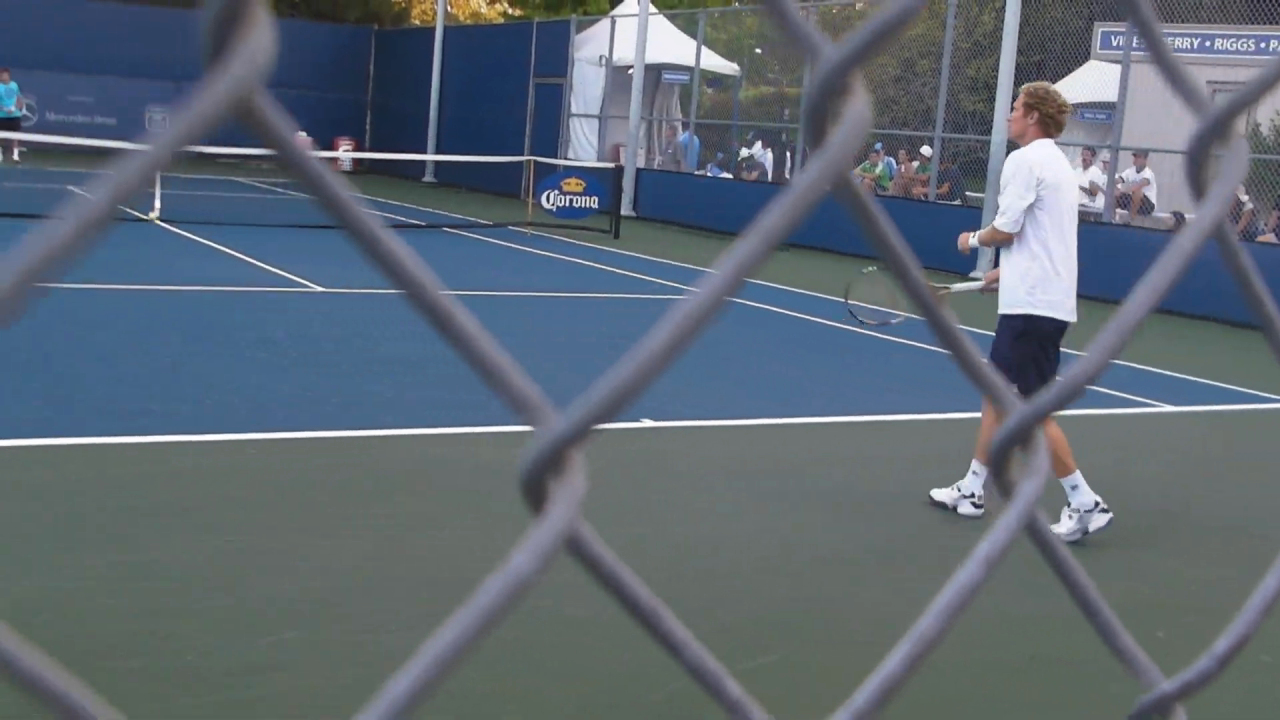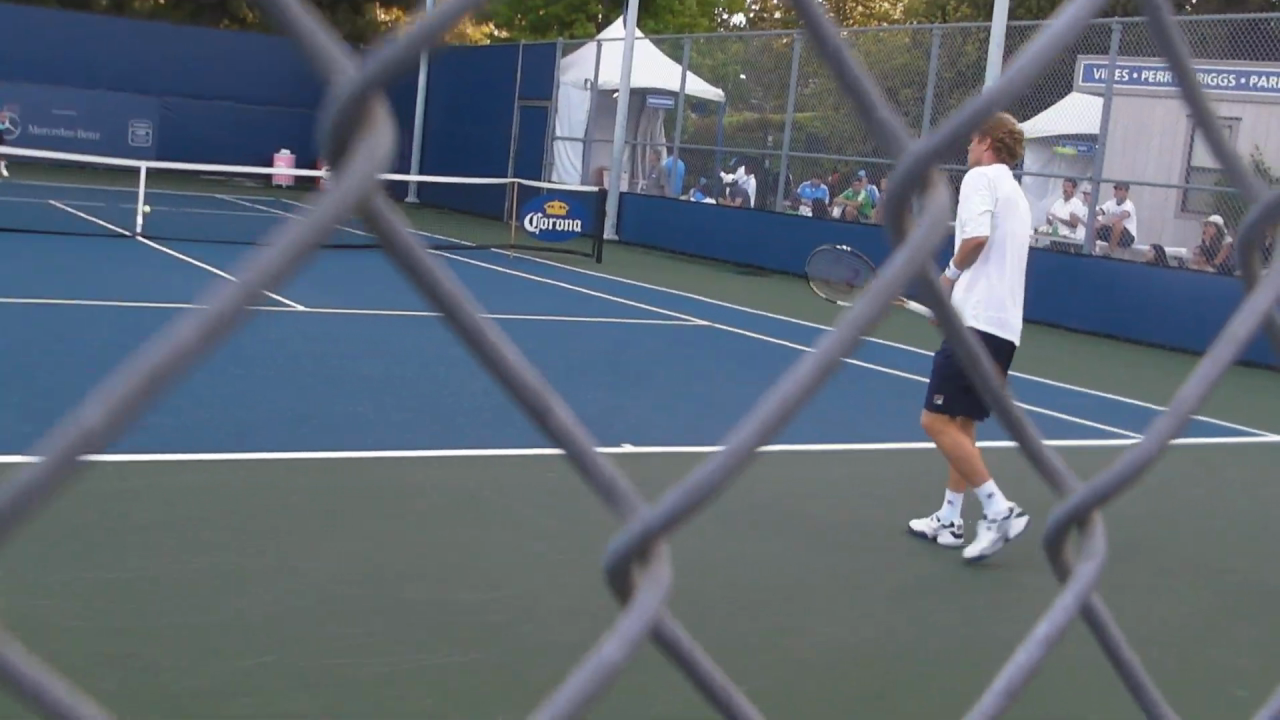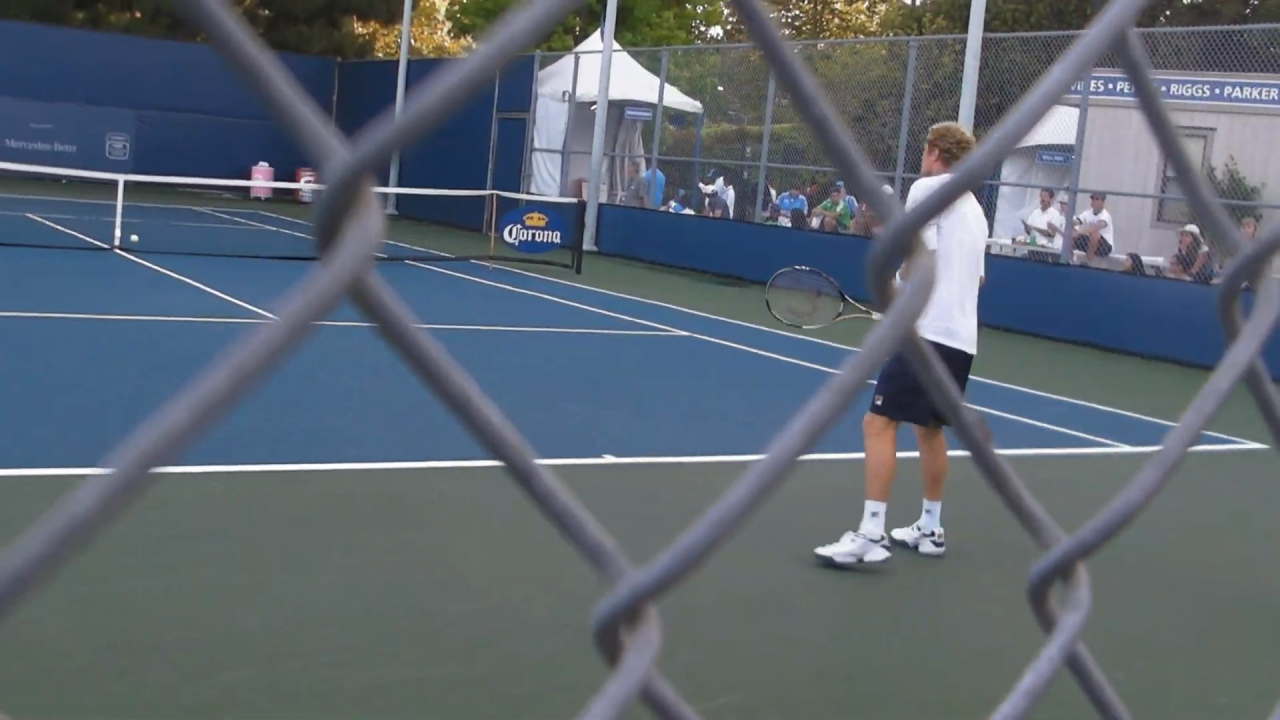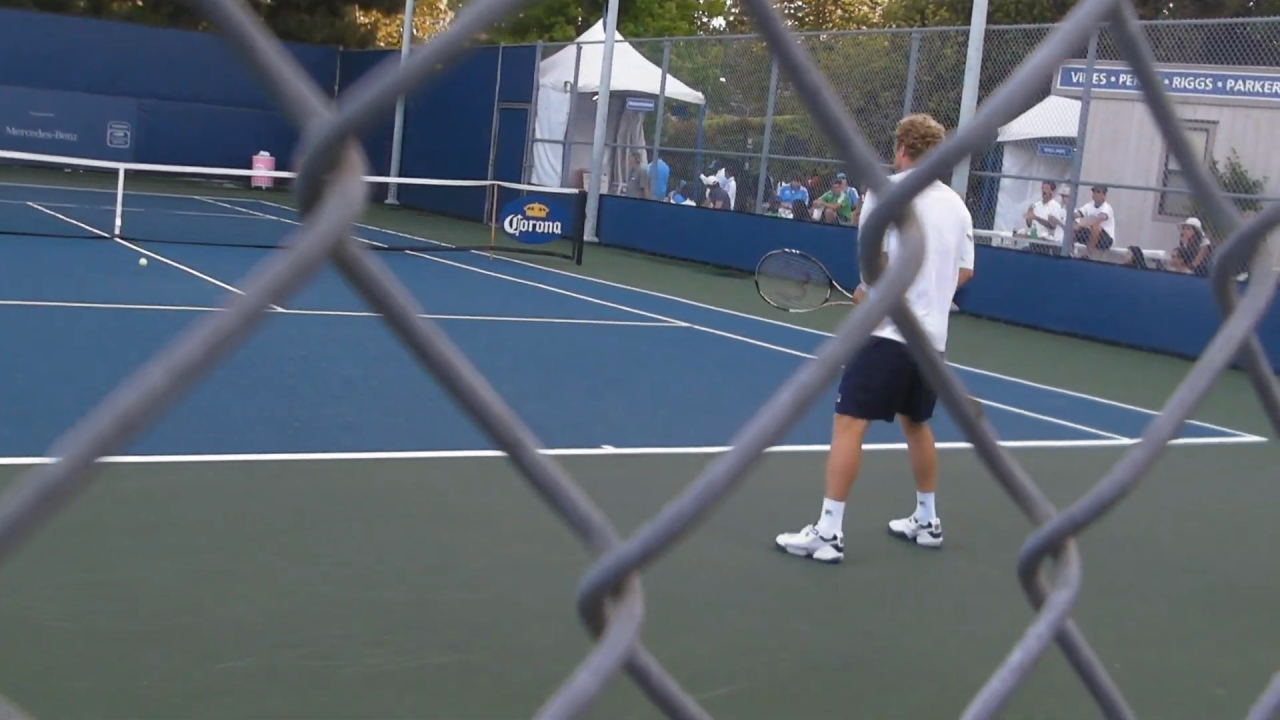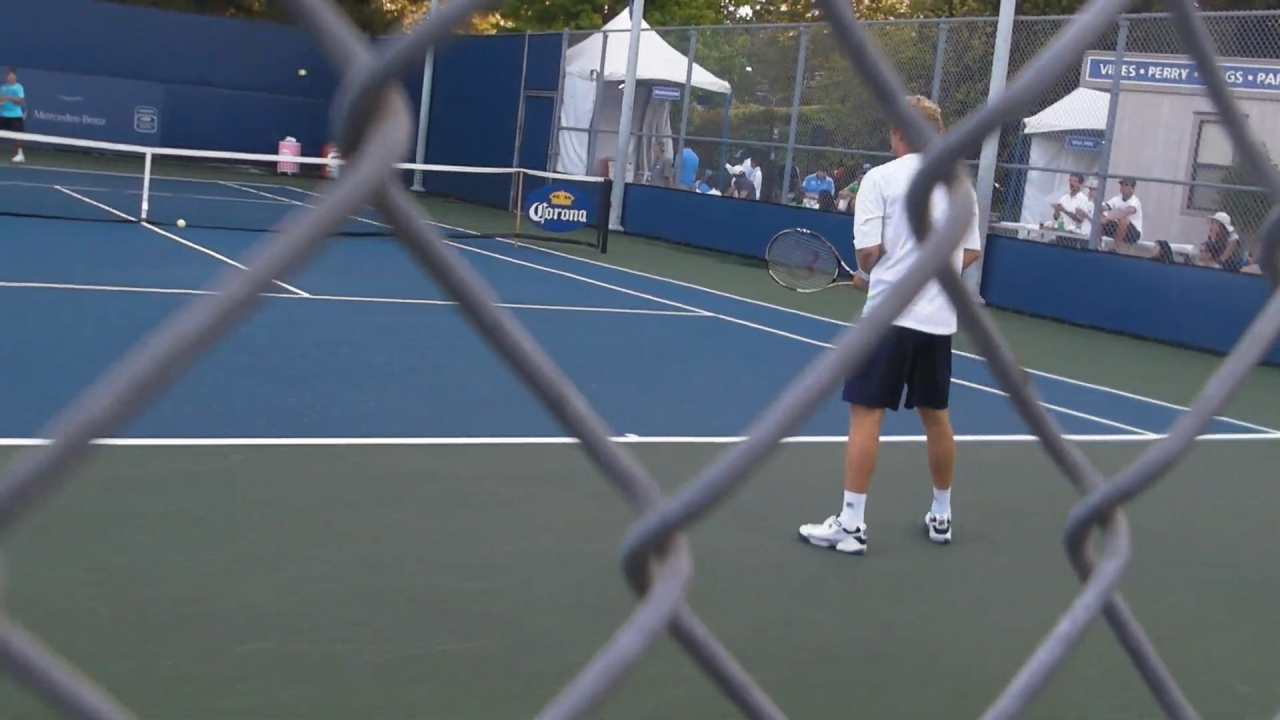
dt=0.2s
person 1, frame 1
left shoulder: (1025, 159)
right shoulder: (1057, 162)
left elbow: (1005, 232)
left wrist: (975, 240)
right wrist: (1004, 274)
left hip: (1032, 307)
right hip: (1046, 302)
right knee: (996, 396)
left ankle: (1087, 504)
right ankle: (972, 490)
person 1, frame 2
left shoulder: (980, 179)
right shoulder: (1014, 191)
left elbow: (974, 239)
left wrist: (950, 273)
right wrist: (954, 296)
left hip: (979, 324)
right hip: (1002, 325)
left knee: (937, 422)
right knee: (961, 421)
left ankle: (998, 509)
right ankle: (950, 519)
person 1, frame 3
left shoulder: (925, 188)
right shoulder: (974, 206)
left elbow: (919, 251)
left hip: (929, 332)
right hip: (962, 336)
left knee: (879, 425)
right knee: (930, 429)
left ankle: (870, 534)
right ankle: (930, 529)
person 1, frame 4
right shoulder: (956, 204)
right elbow: (961, 271)
left wrist: (870, 290)
left hip: (887, 328)
right hip: (931, 334)
left knee: (849, 424)
right knee: (916, 425)
left ankle: (829, 532)
right ankle: (926, 520)
person 1, frame 5
left shoulder: (880, 178)
left elbow: (868, 250)
right elbow: (970, 253)
left wrist: (866, 276)
left hip: (891, 315)
right hip: (940, 318)
left knee: (865, 415)
right knee: (936, 416)
left ankle: (851, 524)
right ankle: (942, 516)
